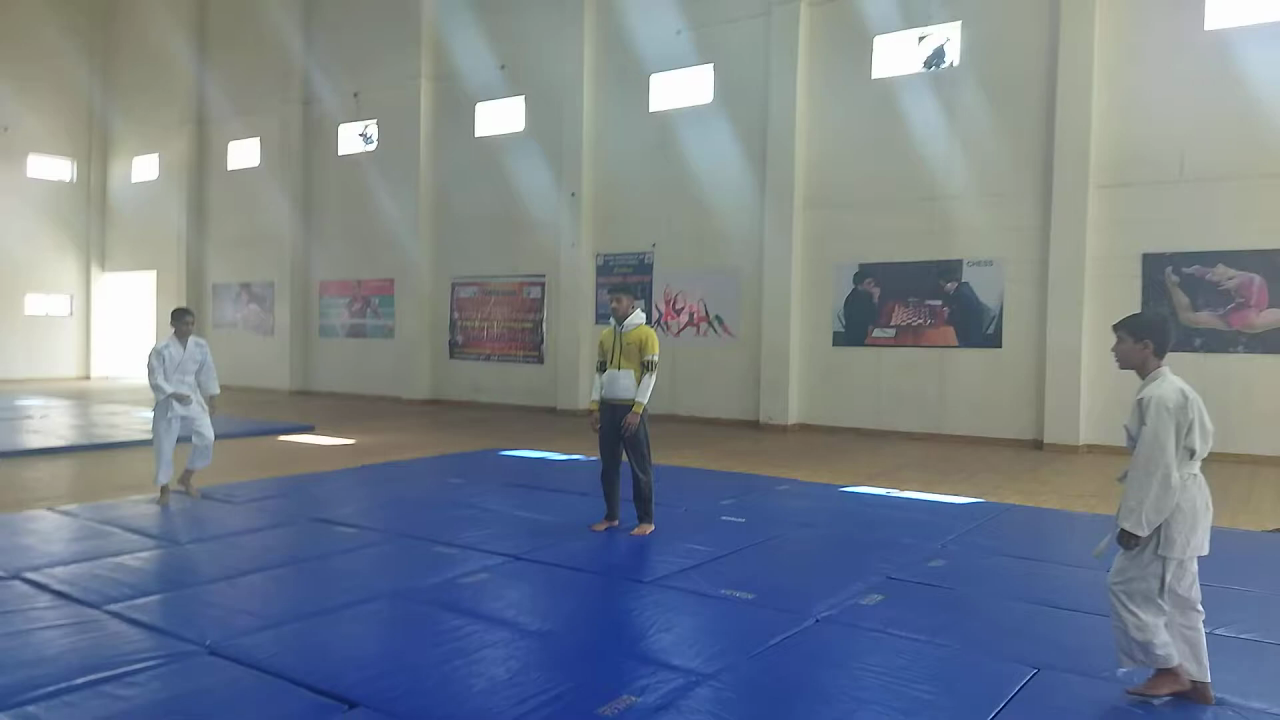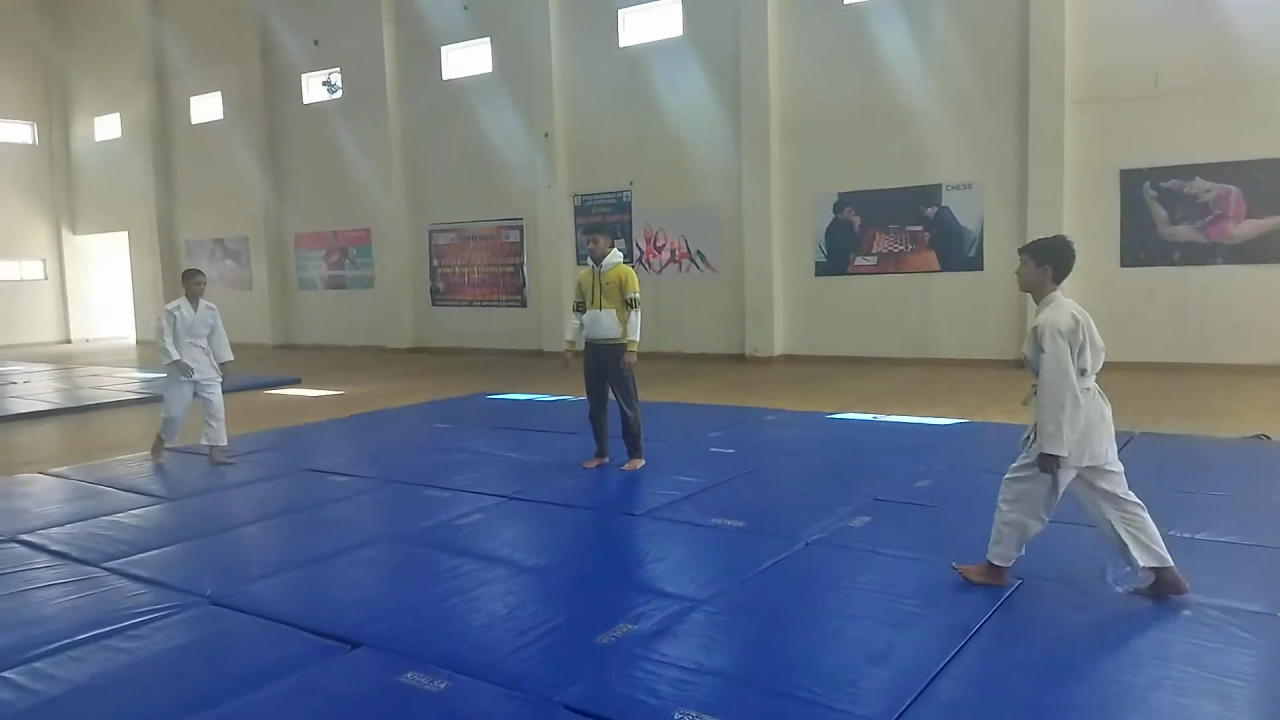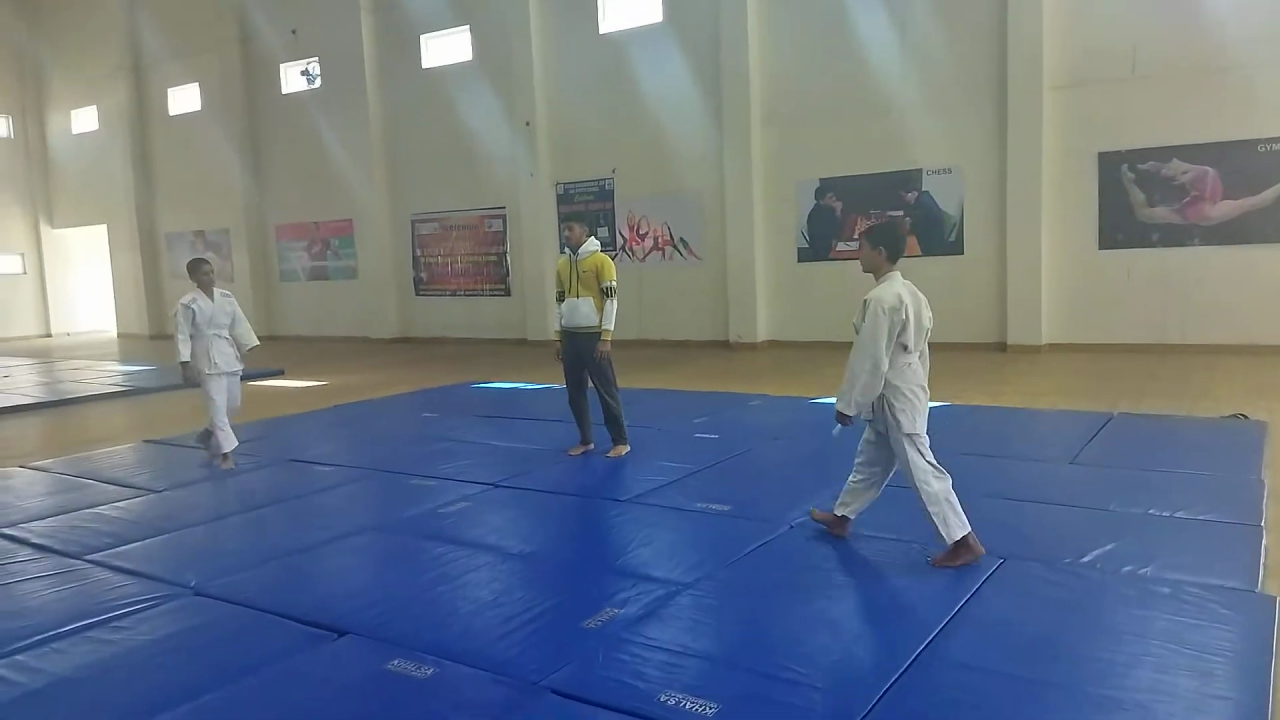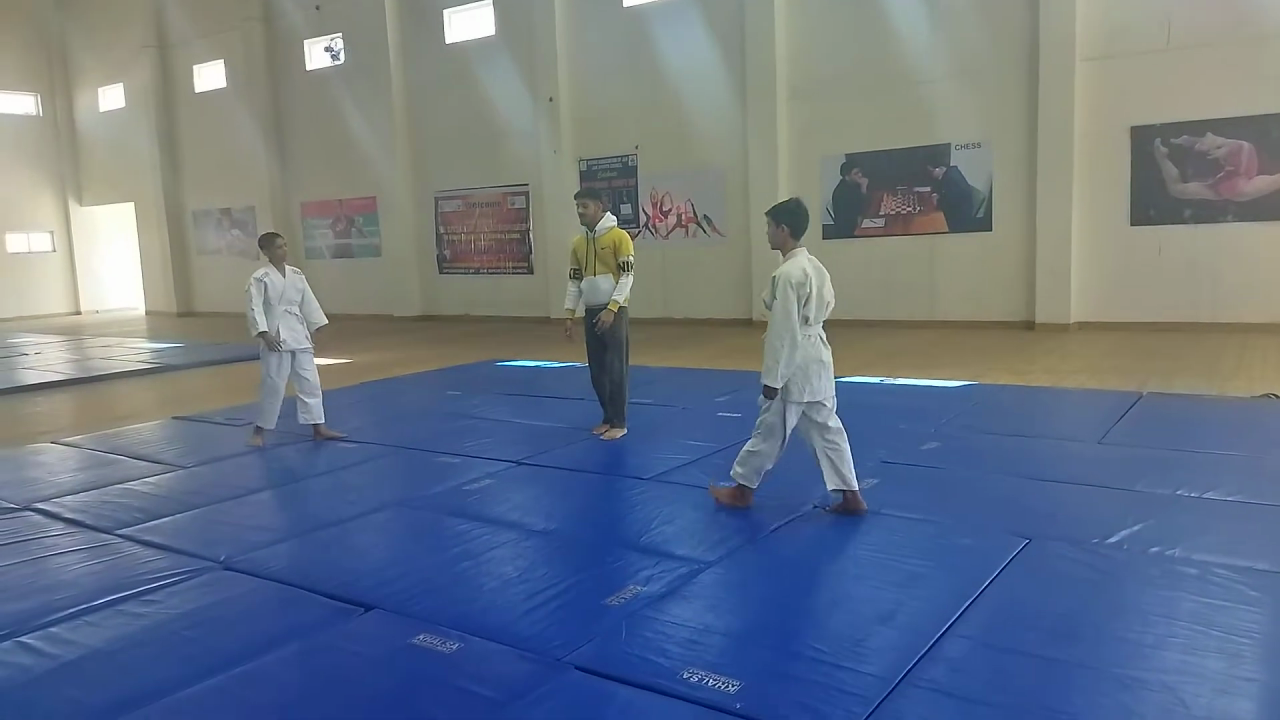
dt=0.5s
person 1, frame 1
left shoulder: (1157, 397)
right shoulder: (1173, 389)
left elbow: (1155, 466)
left wrist: (1134, 522)
left hip: (1168, 508)
right hip: (1181, 504)
left knee: (1128, 584)
right knee: (1178, 595)
left ankle: (1169, 668)
right ankle: (1194, 679)
person 1, frame 2
left shoulder: (1050, 322)
right shoulder: (1067, 312)
left elbow: (1059, 387)
left wrist: (1052, 446)
left hip: (1070, 421)
right hip: (1088, 414)
left knee: (1020, 489)
right knee: (1114, 498)
left ankle: (996, 566)
right ankle: (1164, 571)
person 1, frame 3
left shoulder: (880, 299)
right shoulder: (910, 292)
left elbow: (867, 358)
right elbow: (917, 346)
left wrist: (847, 403)
left hip: (892, 394)
right hip: (908, 389)
left knee: (919, 467)
right knee: (871, 460)
left ankle: (963, 541)
right ankle: (842, 516)
person 1, frame 4
left shoulder: (787, 274)
right shoulder: (815, 266)
left elbow: (784, 330)
left wrist: (772, 378)
left hip: (795, 363)
right hip: (816, 358)
left knee: (769, 429)
right knee: (825, 427)
left ankle: (742, 489)
right ankle: (850, 494)
person 2, frame 1
left shoulder: (645, 334)
right shoulder: (606, 336)
left elbow: (649, 375)
left wrist: (637, 410)
right wrist: (595, 407)
left hip: (631, 408)
right hip: (608, 407)
left knee: (640, 466)
right knee: (608, 465)
left ankle: (646, 520)
right ankle: (611, 516)
person 2, frame 2
left shoulder: (624, 272)
right shoulder: (584, 276)
left elbow: (634, 312)
right elbow: (577, 313)
left wrist: (631, 348)
right wrist: (570, 345)
left hip: (616, 347)
right hip: (592, 347)
left knee: (626, 403)
right knee: (596, 403)
left ankle: (636, 455)
right ankle: (601, 453)
person 2, frame 3
left shoulder: (601, 261)
right shoulder: (562, 265)
left elbow: (610, 301)
left wrist: (606, 338)
right wrist: (558, 338)
left hip: (593, 336)
right hip: (570, 336)
left knee: (606, 389)
right knee: (575, 391)
left ankle: (620, 441)
right ankle: (586, 440)
person 2, frame 4
left shoulder: (618, 236)
right shoulder: (578, 243)
left elbow: (627, 276)
right elbow: (574, 282)
left wrist: (611, 309)
right wrist: (569, 316)
left hip: (614, 312)
right hip: (591, 313)
left knee: (616, 369)
right knee: (597, 370)
left ankle: (619, 423)
right ankle: (608, 418)
person 3, frame 1
left shoulder: (201, 346)
right shoulder: (161, 350)
left elbow: (207, 373)
right elbow: (155, 379)
left wrist: (211, 398)
right wrist: (174, 395)
left hip: (194, 400)
right hip: (169, 403)
left knee: (206, 438)
right knee: (165, 446)
left ankle: (187, 477)
right ankle: (164, 487)
person 3, frame 2
left shoulder: (211, 310)
right shoulder: (172, 310)
left elbow: (218, 338)
right elbow: (165, 340)
left wrist: (223, 363)
right wrist: (177, 362)
left hip: (206, 366)
right hip: (181, 367)
left knee: (216, 408)
right knee: (175, 411)
left ankle: (215, 451)
right ankle: (162, 440)
person 3, frame 3
left shoulder: (227, 297)
right shoulder: (187, 304)
left elbow: (240, 325)
right elbow: (182, 337)
left wrist: (250, 348)
right wrist: (186, 366)
left hip: (231, 357)
right hip: (208, 361)
left knee: (231, 405)
right knee: (218, 407)
left ankle: (207, 436)
right ankle: (226, 454)
person 3, frame 4
left shoulder: (296, 274)
right shoulder: (260, 278)
left elbow: (308, 303)
right elbow: (254, 310)
left wrist: (318, 329)
right wrist: (264, 334)
left hip: (299, 335)
right hip: (276, 337)
left knee: (309, 382)
right knee: (273, 385)
left ankle: (318, 428)
right ankle: (260, 430)
